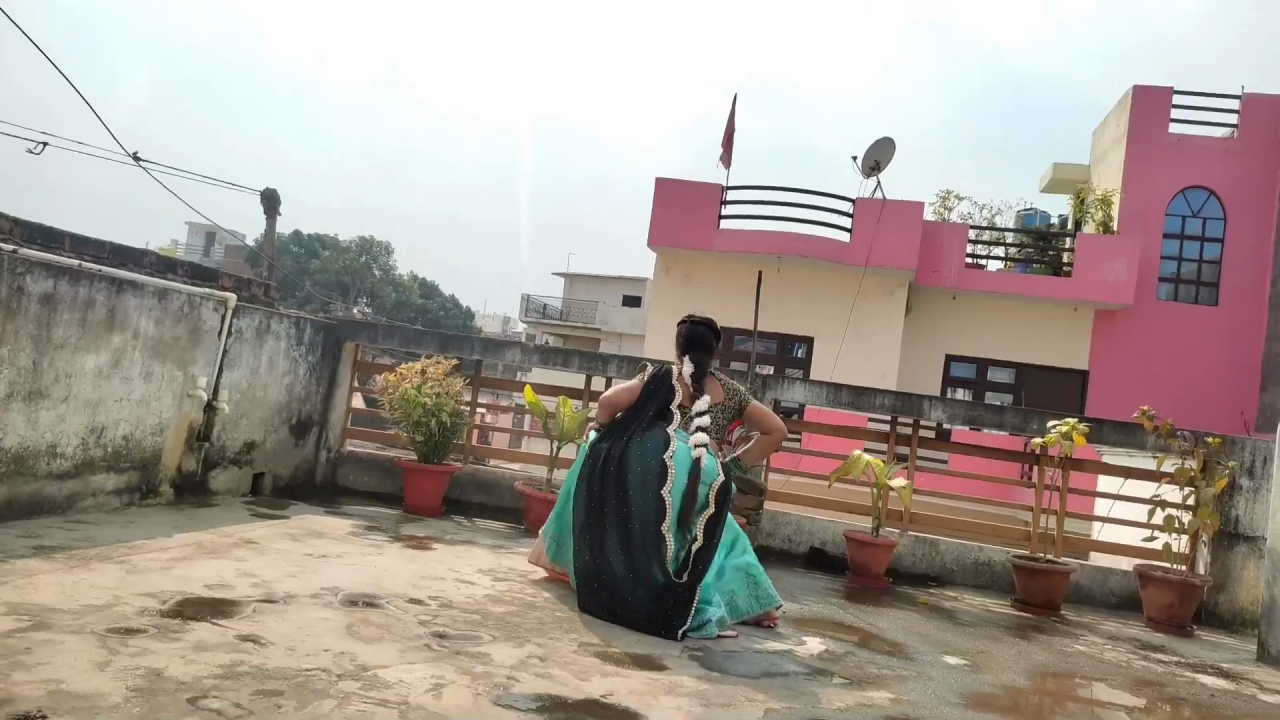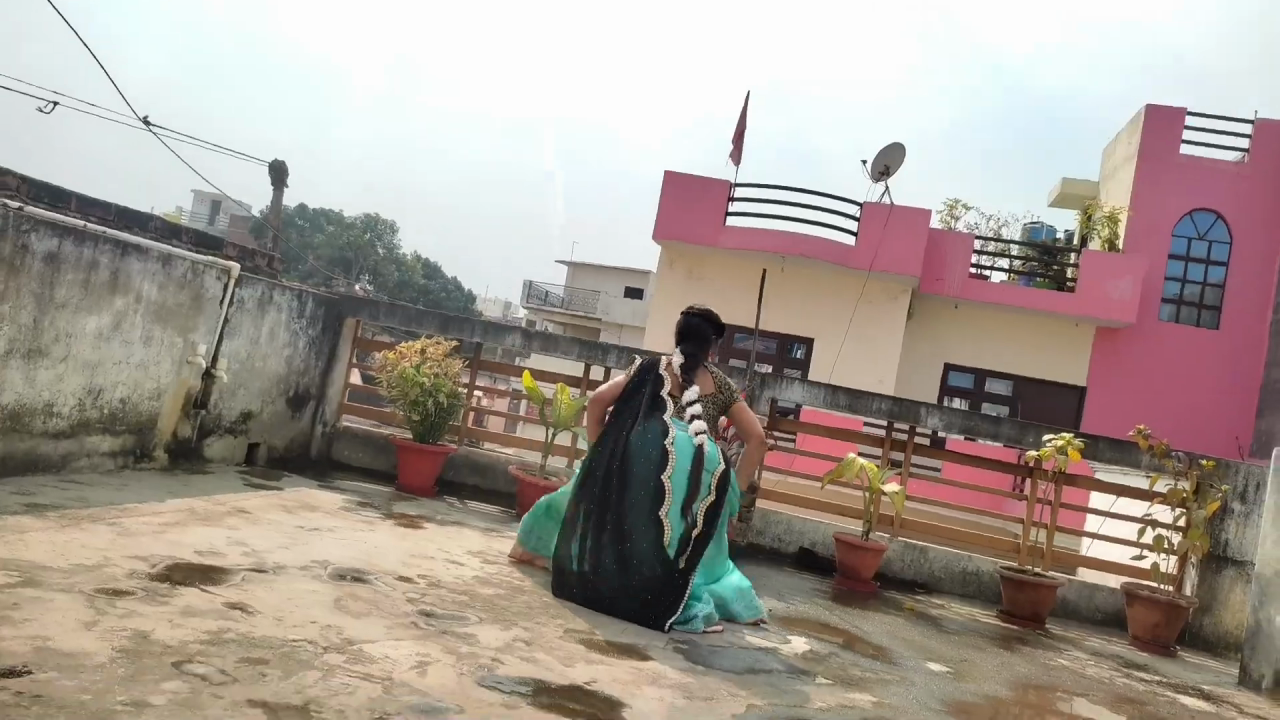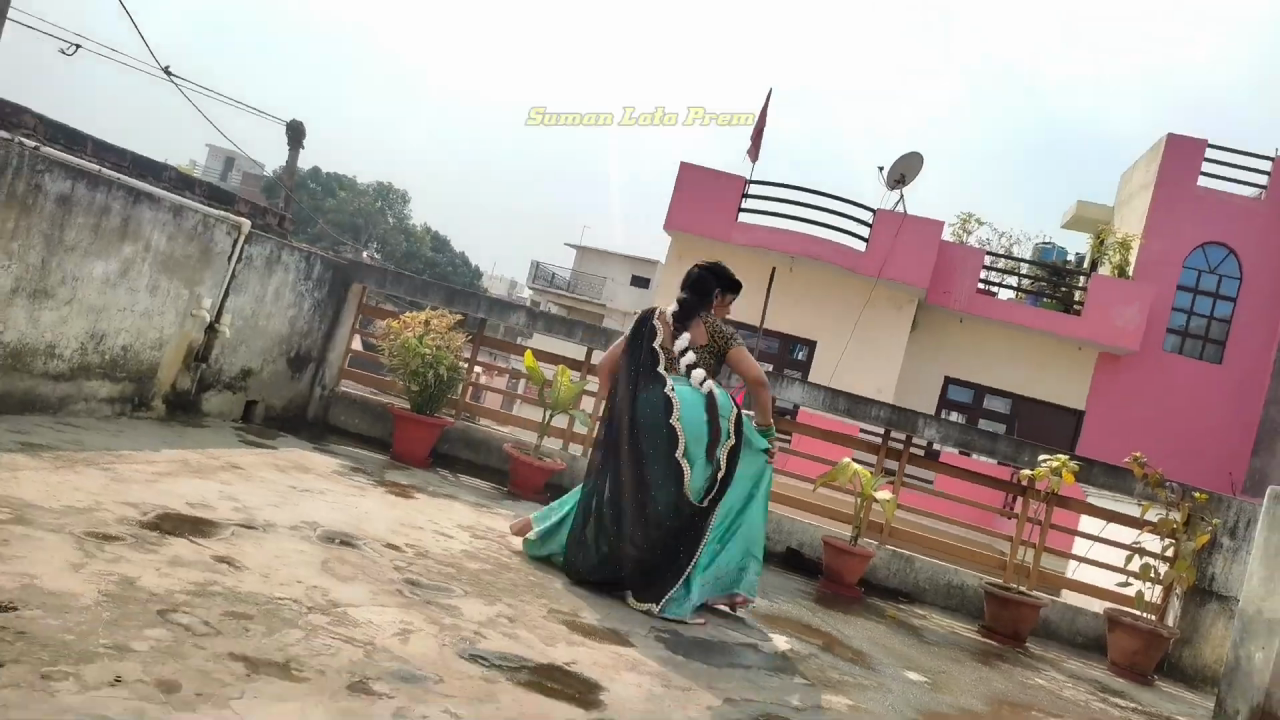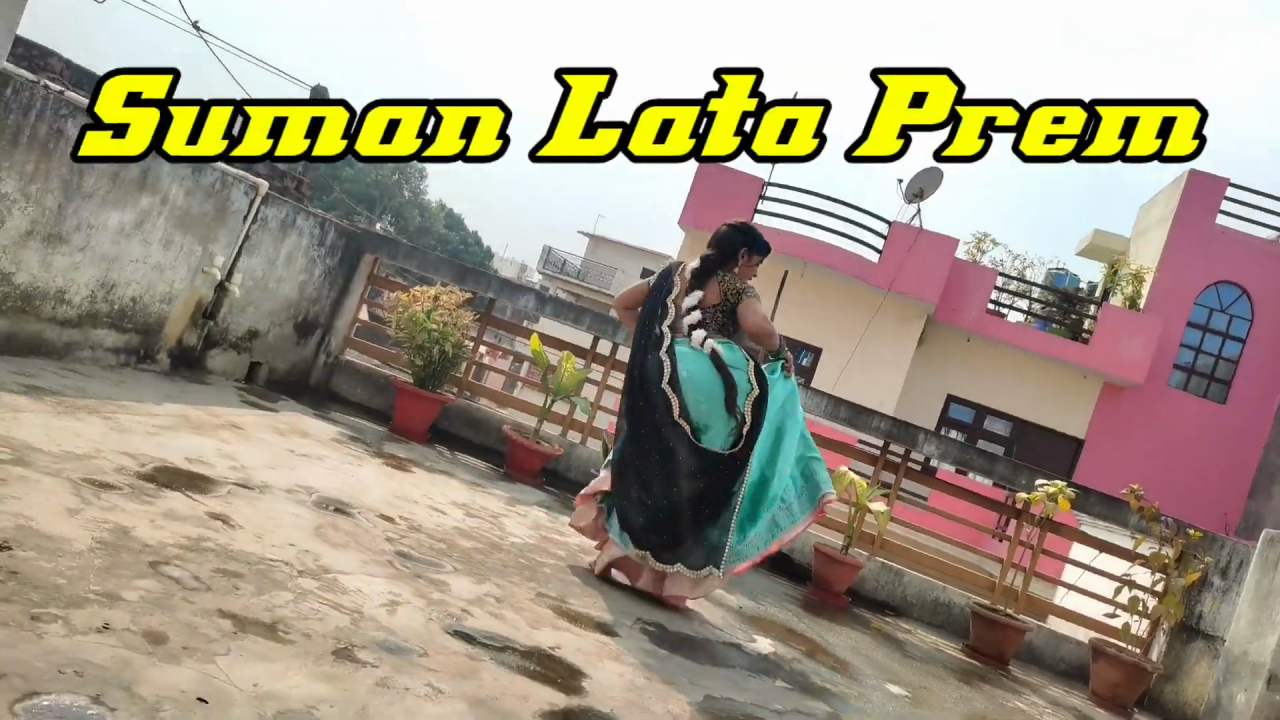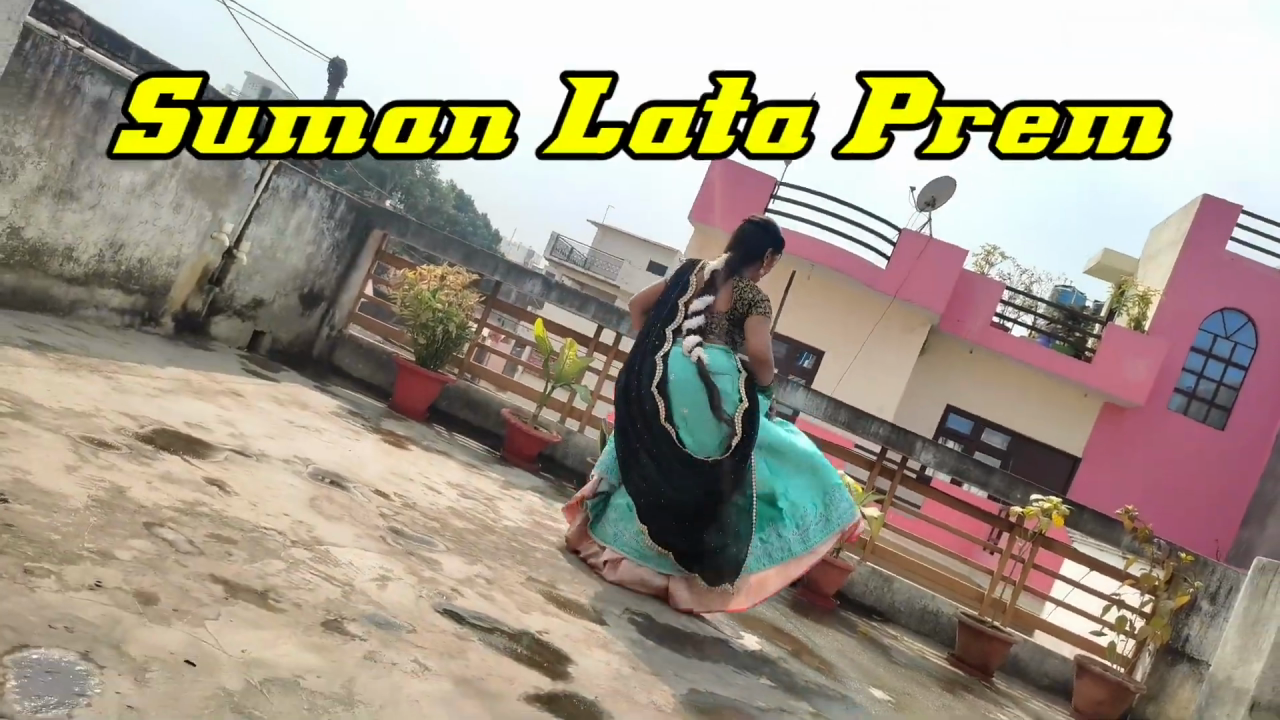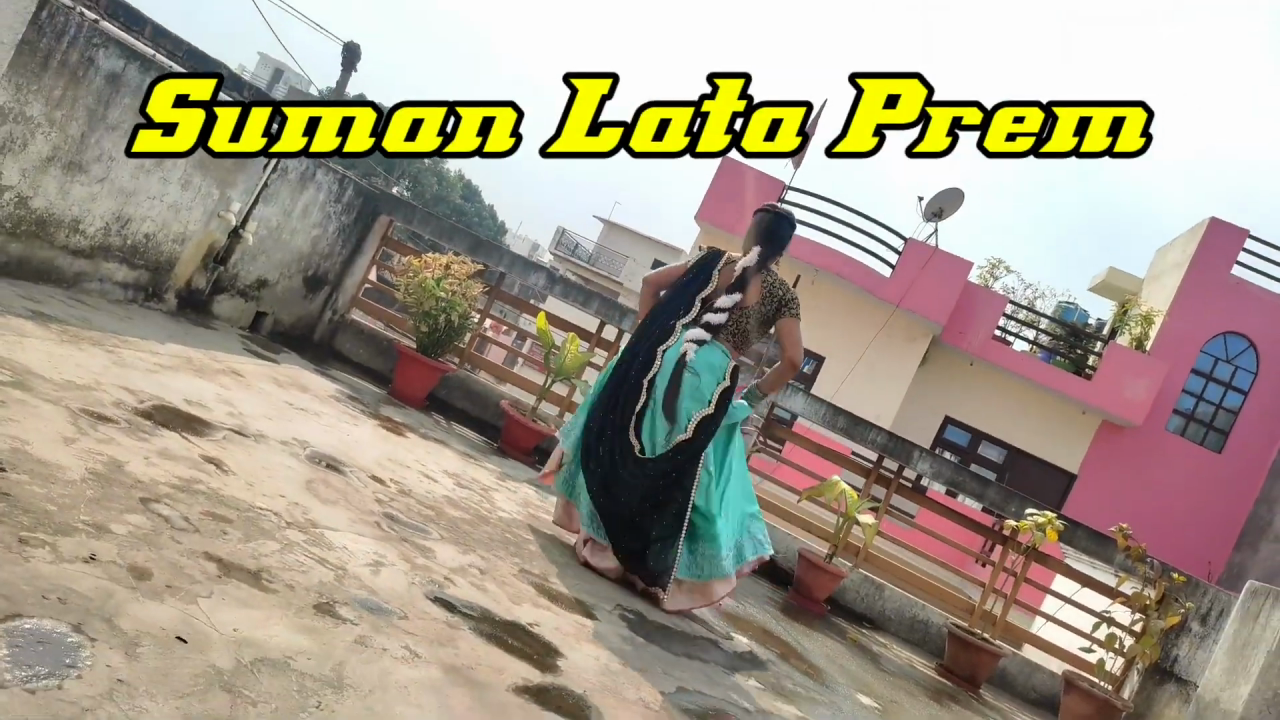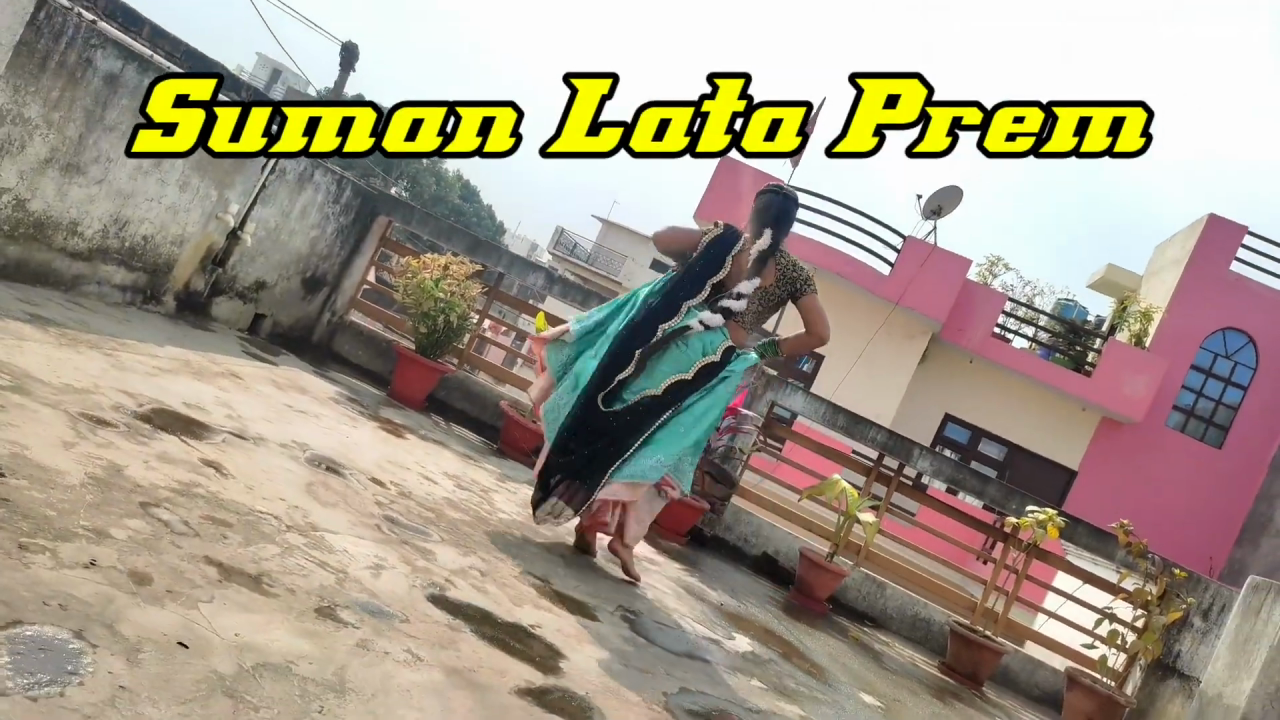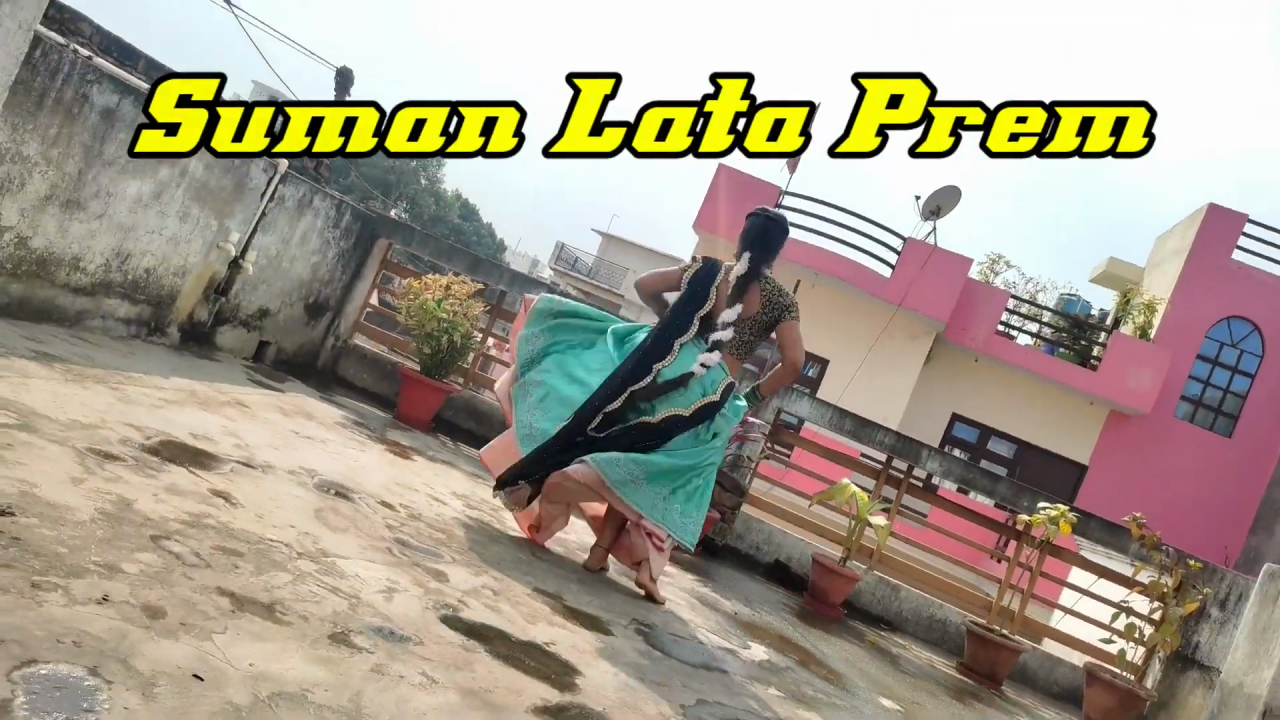
dt=0.2s
person 1, frame 1
left shoulder: (661, 376)
right shoulder: (731, 390)
left elbow: (608, 402)
right elbow: (776, 431)
left wrist: (602, 438)
right wrist: (737, 465)
left hip: (651, 466)
right hip: (703, 478)
person 1, frame 2
left shoulder: (650, 368)
right shoulder: (721, 384)
left elbow: (597, 401)
right elbow: (756, 438)
left wrist: (598, 452)
right wrist: (735, 489)
left hip: (650, 454)
right hip: (702, 466)
right knee: (683, 539)
person 1, frame 3
left shoulder: (652, 319)
right shoulder: (720, 331)
left elbow: (606, 367)
right elbow: (758, 380)
left wrist: (613, 416)
right wrist: (765, 429)
left hip: (653, 410)
right hip: (708, 415)
left knee: (631, 490)
right knee: (683, 507)
right ankle: (671, 595)
person 1, frame 4
left shoulder: (675, 273)
right shoulder: (737, 287)
left elbow: (622, 303)
right elbow: (758, 328)
left wrist: (658, 345)
right wrist: (780, 355)
left hip: (661, 373)
right hip: (717, 376)
left knee: (652, 462)
right knee: (711, 472)
left ankle: (618, 553)
right ankle: (684, 574)
person 1, frame 5
left shoulder: (692, 271)
right shoulder: (753, 295)
left elbow: (638, 305)
right elbow: (758, 353)
left wrist: (656, 349)
right wrist: (766, 387)
left hip: (664, 375)
right hip: (714, 384)
left knee: (647, 464)
left ankle: (608, 547)
person 1, frame 6
left shoulder: (713, 261)
right shoulder: (783, 294)
left elbow: (651, 284)
right elbow: (793, 360)
left wrist: (655, 329)
right wrist: (755, 394)
left hip: (667, 360)
right hip: (711, 381)
left knee: (625, 455)
right knee: (686, 477)
left ankle: (600, 546)
right ankle: (661, 576)
person 1, frame 7
left shoulder: (725, 238)
left elbow: (661, 238)
right wrist: (768, 349)
left hip: (669, 335)
right hip: (713, 359)
left knee: (613, 420)
right knee: (659, 448)
right ankle: (622, 539)
person 1, frame 8
left shoulder: (708, 271)
right shoulder: (780, 299)
left elbow: (644, 285)
right elbow: (794, 362)
right wrist: (755, 396)
left hip: (666, 369)
right hip: (712, 395)
right knee: (666, 480)
right ankle: (644, 568)
